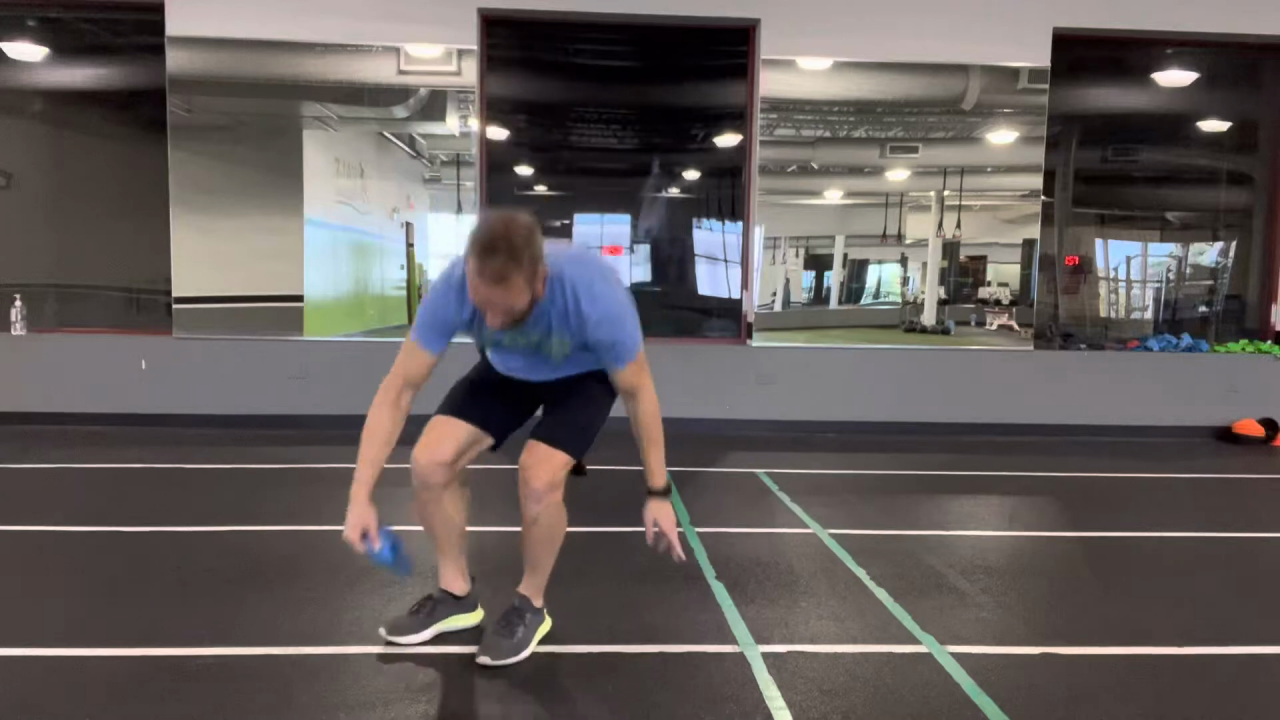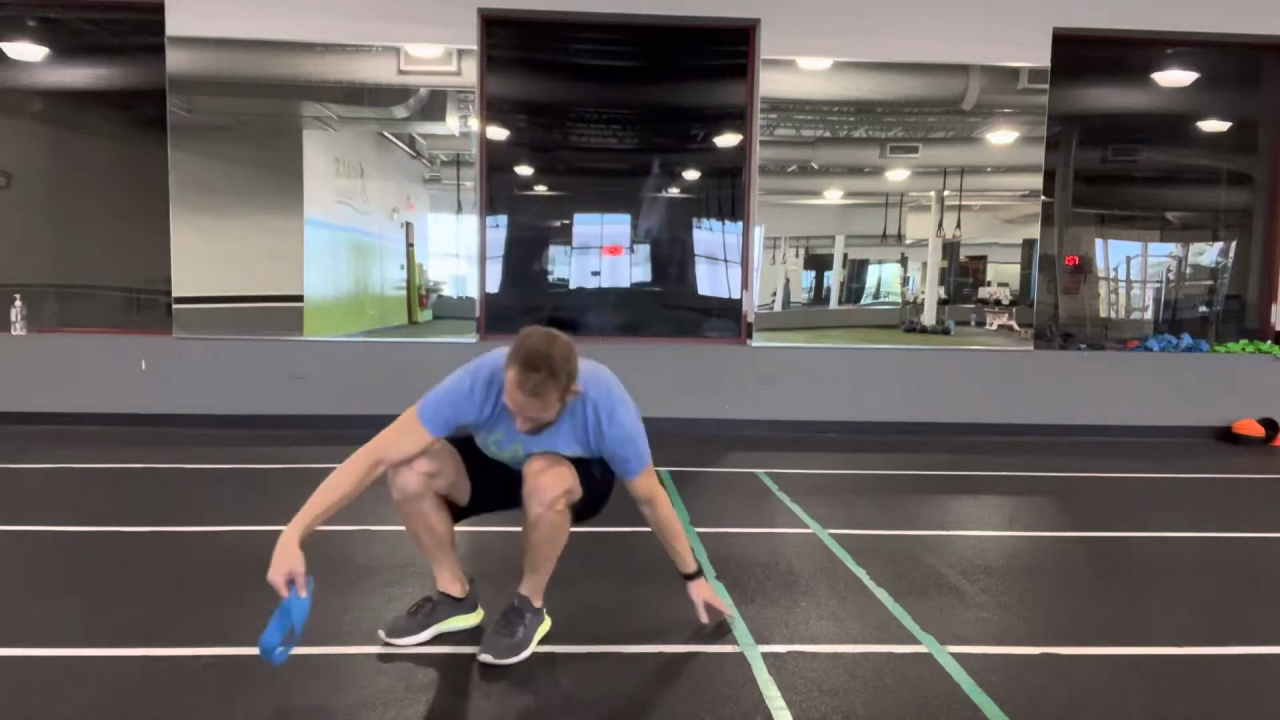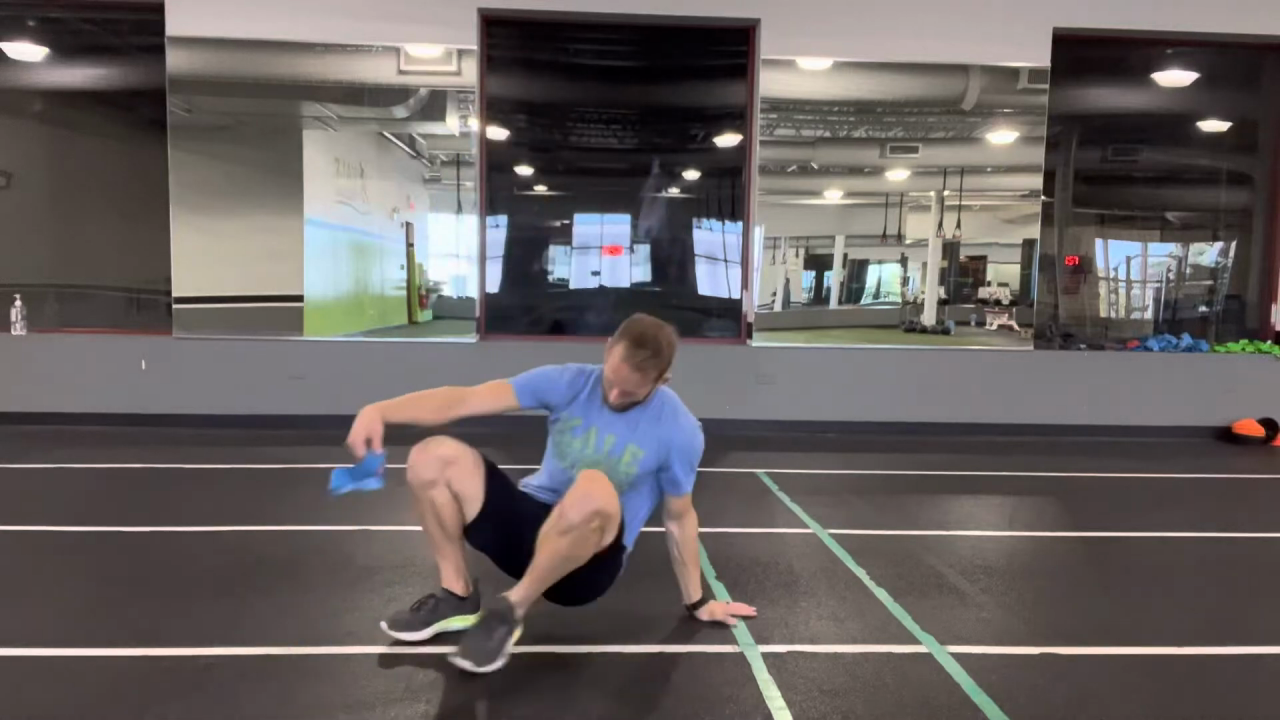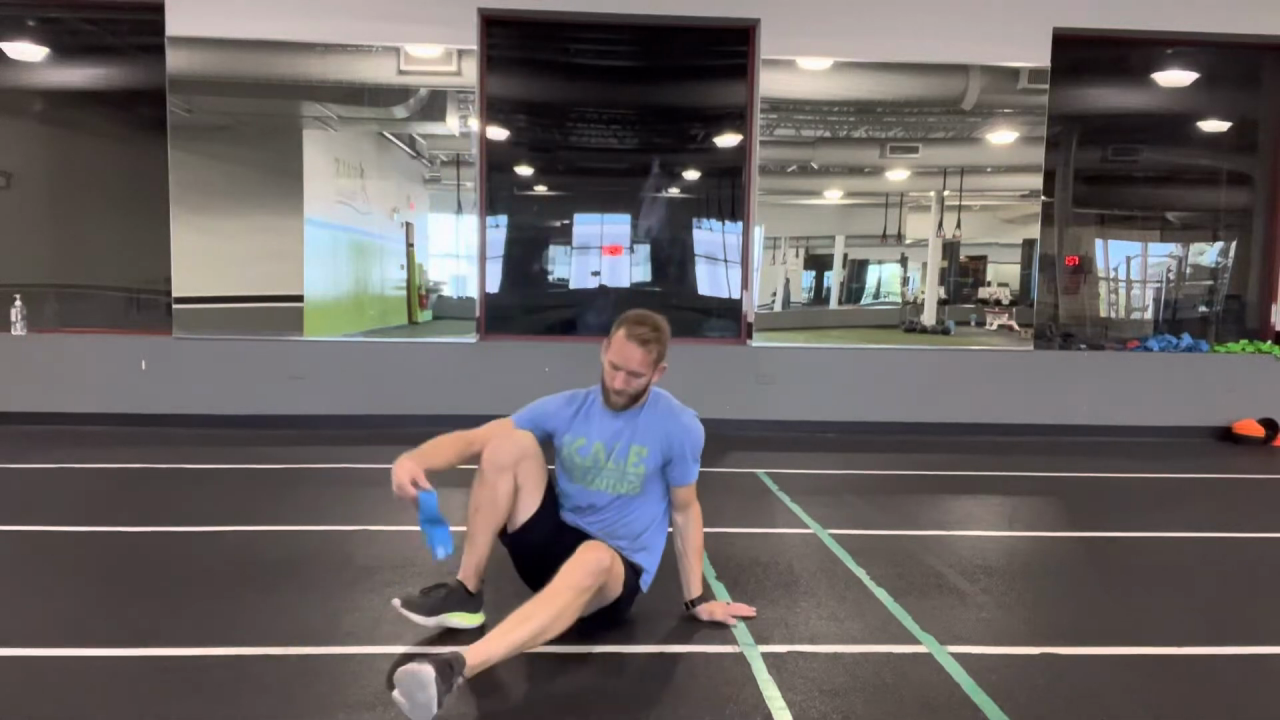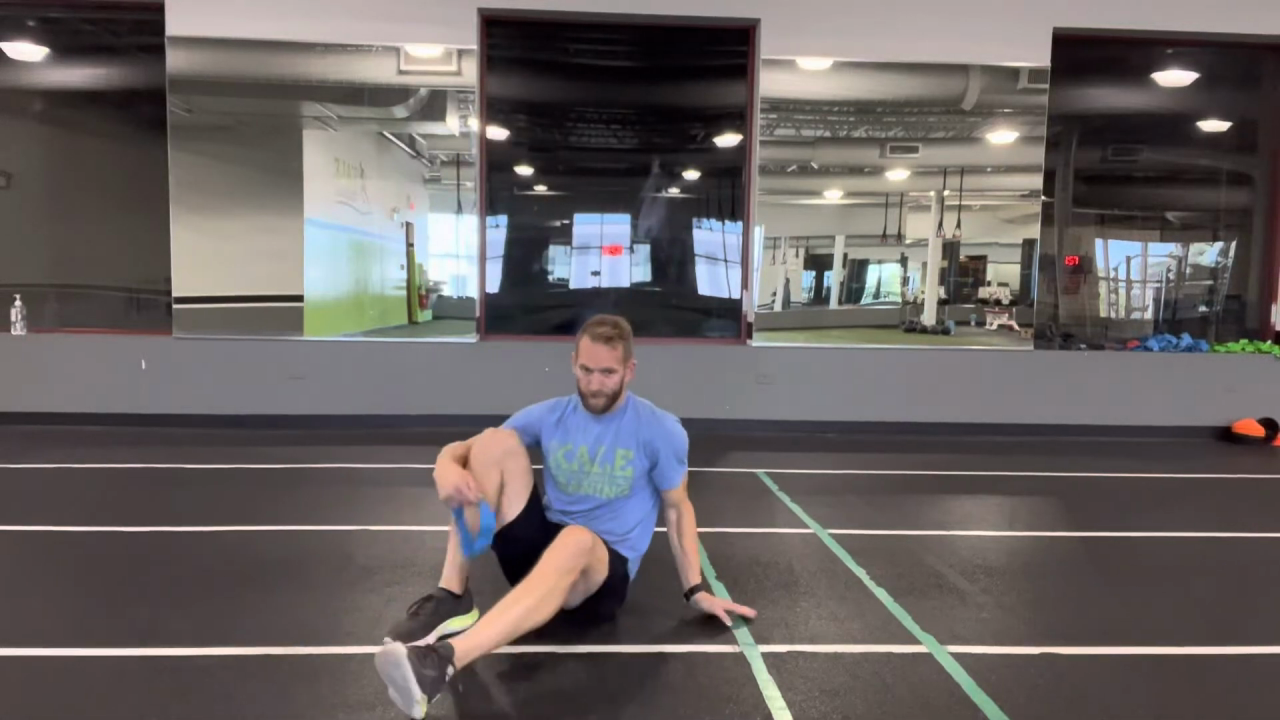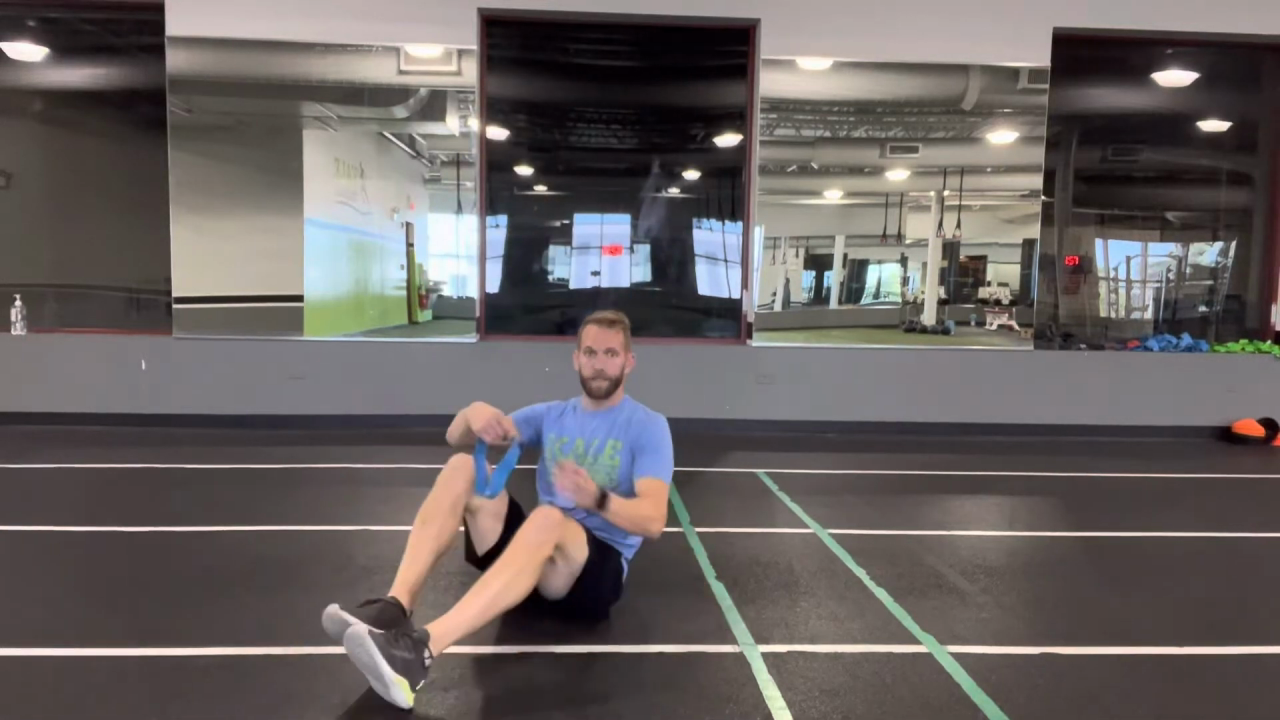
dt=0.3s
person 1, frame 1
left shoulder: (595, 294)
right shoulder: (454, 287)
left elbow: (638, 388)
right elbow: (399, 387)
left wrist: (657, 492)
right wrist: (360, 495)
left hip: (583, 376)
right hip: (509, 372)
left knee: (538, 476)
right knee: (431, 462)
left ankle: (530, 605)
right ankle: (456, 595)
person 1, frame 2
left shoulder: (609, 414)
right shoulder: (479, 383)
left elbow: (649, 496)
right elbow: (376, 456)
left wrist: (692, 575)
right wrist: (293, 534)
left hip: (580, 470)
right hip: (499, 463)
left knee: (543, 480)
right knee: (409, 473)
left ankle: (529, 606)
right ankle: (454, 596)
person 1, frame 3
left shoulder: (679, 433)
right shoulder: (569, 382)
left elbow: (679, 518)
right elbow: (463, 400)
left wrist: (697, 602)
right wrist: (380, 410)
left hip: (592, 555)
right hip: (529, 519)
left knee: (593, 489)
right knee: (431, 457)
left ankle: (511, 608)
right ankle: (457, 593)
person 1, frame 4
left shoulder: (680, 428)
right shoulder: (566, 408)
left elbow: (685, 511)
right elbow: (474, 439)
left wrist: (696, 600)
right wrist: (411, 460)
left hip: (617, 574)
right hip: (555, 544)
left knee: (592, 560)
right knee: (514, 446)
left ankle: (452, 669)
right ankle: (466, 593)
person 1, frame 5
left shoulder: (659, 430)
right shoulder: (550, 415)
left elbow: (678, 507)
right elbow: (464, 450)
left wrist: (693, 589)
right wrist: (447, 469)
left hip: (603, 572)
right hip: (536, 548)
left knee: (575, 539)
right knee: (500, 446)
left ankle: (444, 662)
right ankle: (450, 597)
person 1, frame 6
left shoulder: (648, 427)
right shoulder: (550, 415)
left elbow: (652, 518)
right elbow: (455, 437)
left wrist: (596, 498)
right wrist: (474, 414)
left hip: (596, 567)
right hip: (530, 552)
left knee: (547, 518)
right knee: (463, 468)
left ankle: (421, 650)
right ankle: (395, 607)
